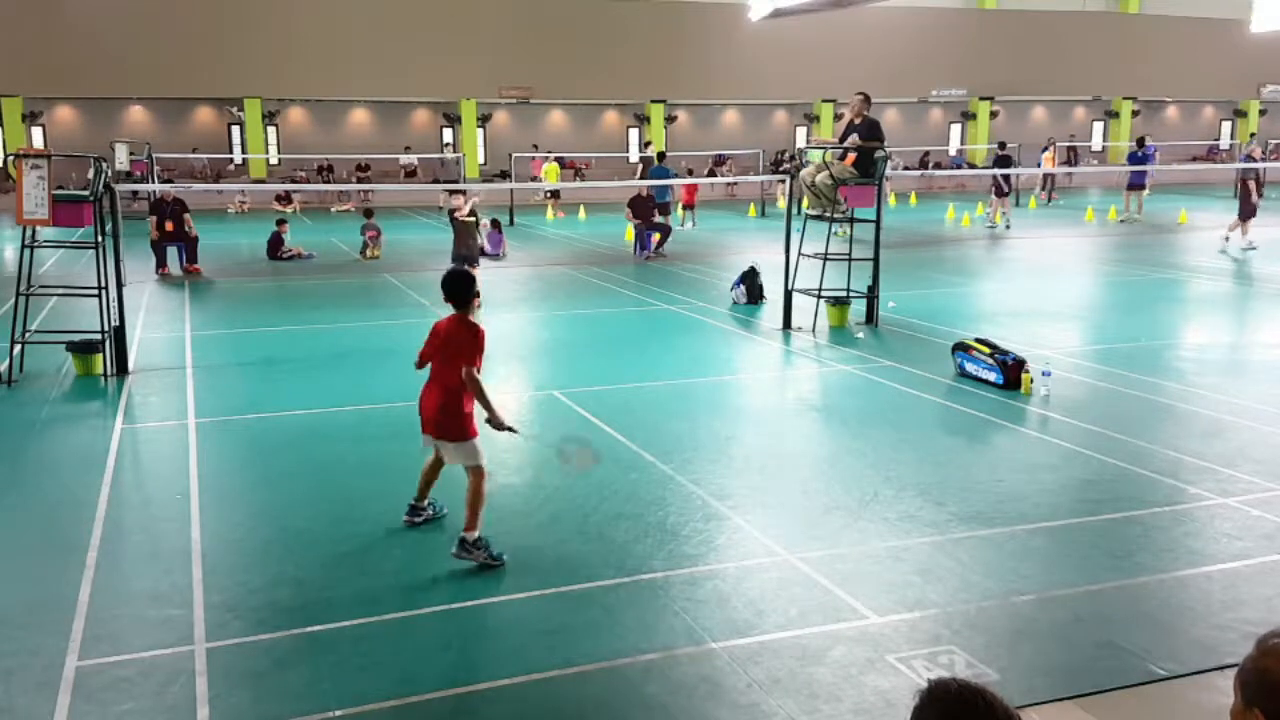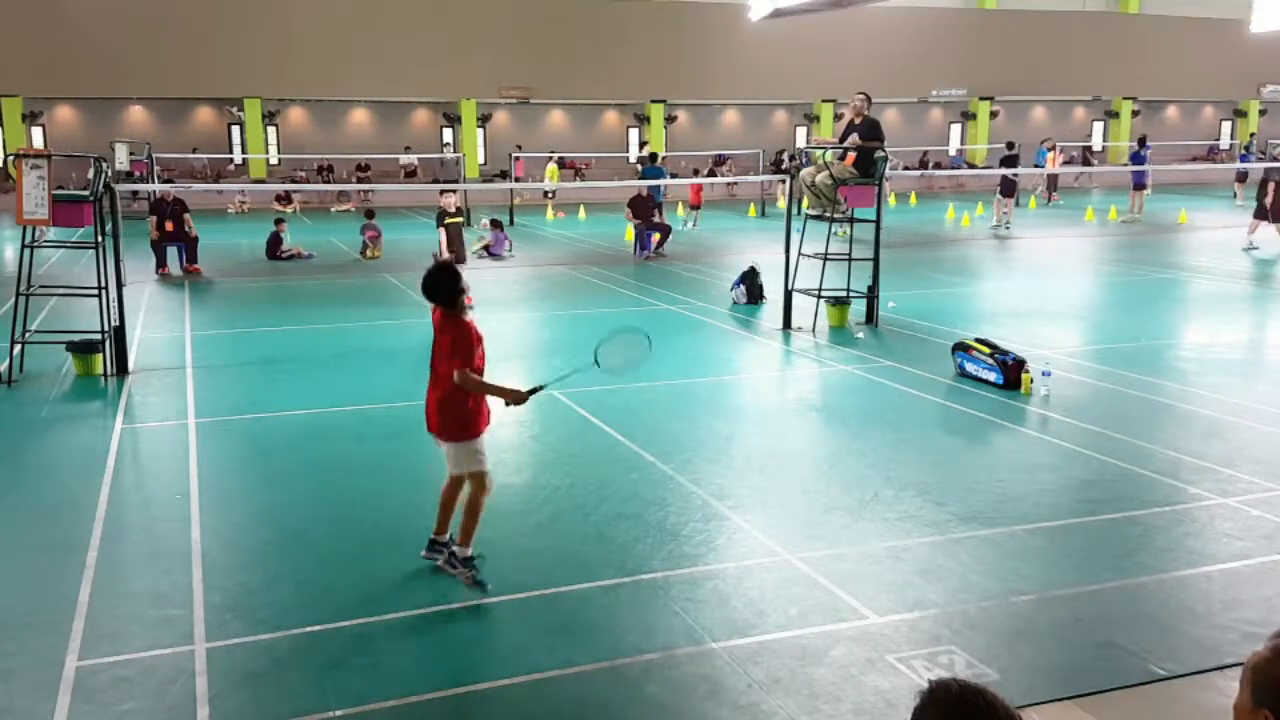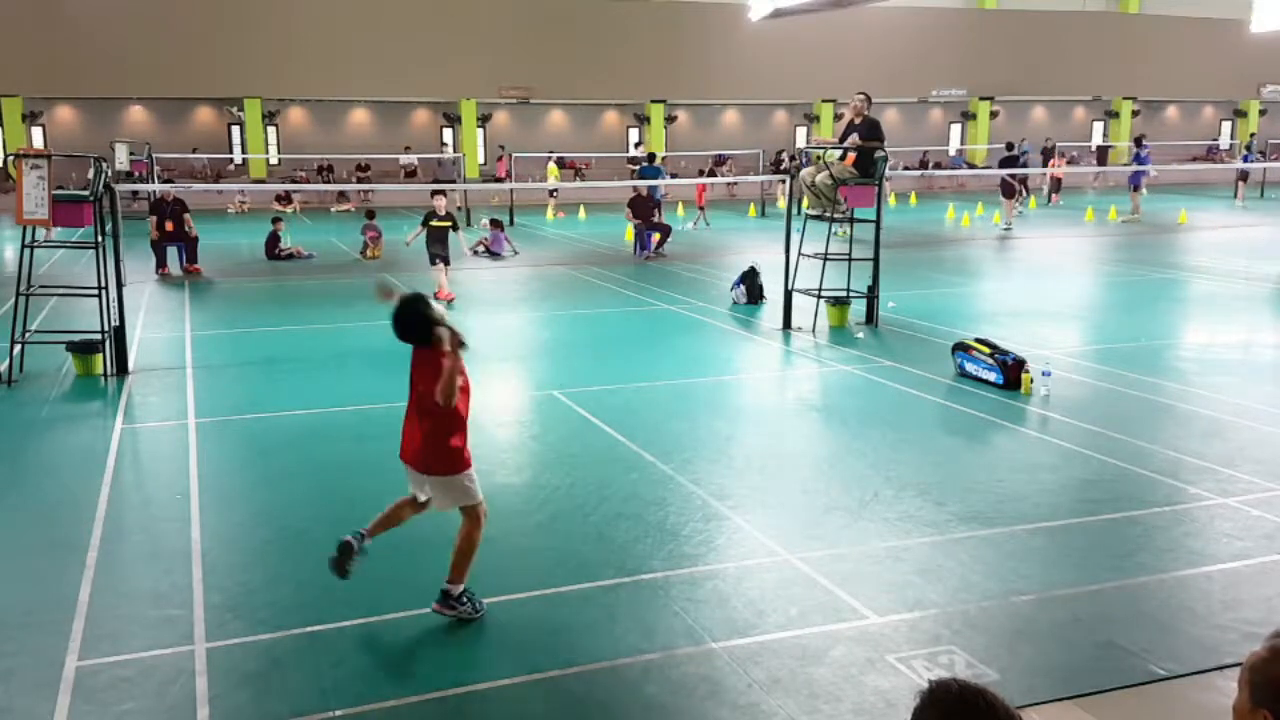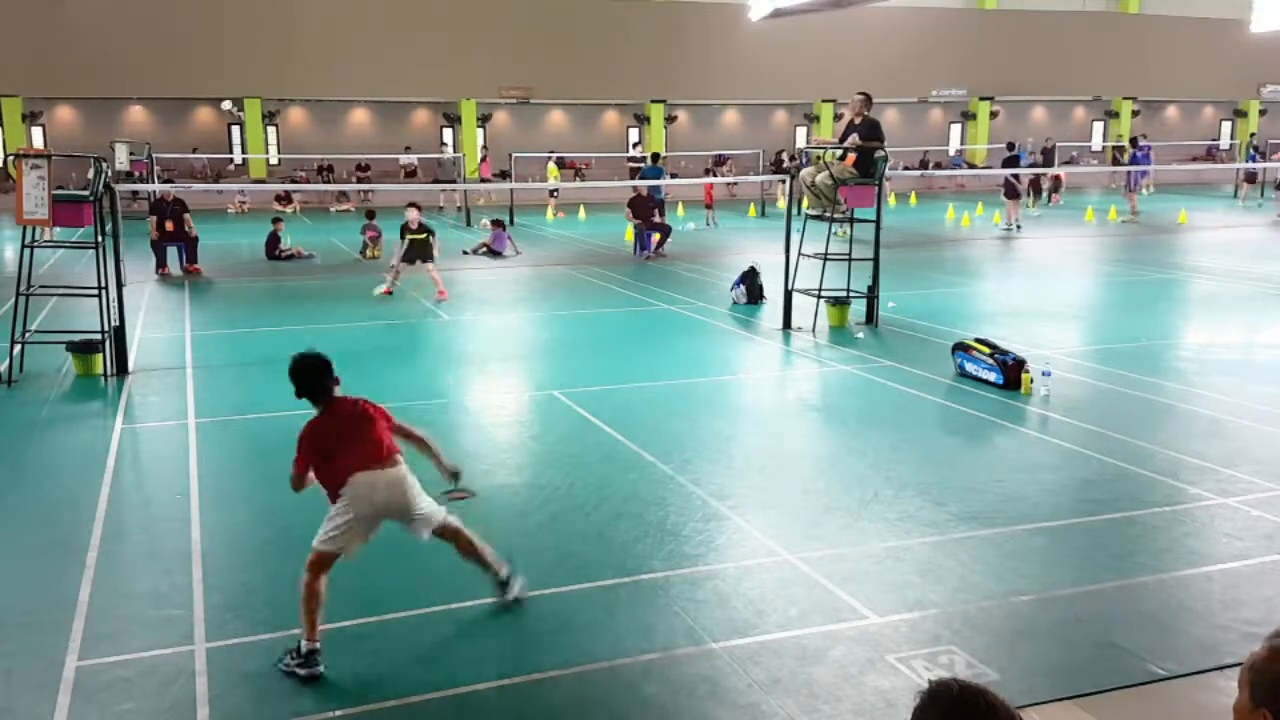
dt=0.4s
person 1, frame 1
left shoulder: (441, 327)
right shoulder: (474, 332)
left elbow: (420, 362)
right elbow: (469, 376)
right wrist: (491, 412)
left hip: (429, 407)
right hip: (453, 413)
left knee: (439, 458)
right knee: (478, 474)
left ankle: (418, 507)
right ankle: (469, 541)
person 1, frame 2
left shoulder: (440, 313)
right shoulder: (465, 330)
left elbow: (441, 275)
right elbow: (462, 379)
right wrist: (506, 392)
left hip: (439, 412)
right hip: (460, 418)
left knee: (458, 475)
right knee: (479, 484)
left ankle: (438, 542)
right ankle: (460, 555)
person 1, frame 3
left shoulder: (421, 348)
right shoulder: (441, 359)
right elbow: (446, 401)
left wrist: (395, 299)
right wrist: (455, 358)
left hip: (416, 449)
right hip: (446, 451)
left knee: (417, 503)
right knee: (475, 517)
left ankle: (357, 539)
right ankle: (452, 595)
person 1, frame 4
left shoulder: (311, 432)
right shoulder: (367, 410)
left elbow: (297, 483)
right elbow: (413, 436)
left wrist: (314, 477)
right wrist: (444, 463)
left hip: (357, 492)
right hip: (399, 482)
left knee: (316, 568)
right knee: (451, 530)
left ankle: (309, 651)
right ankle: (503, 580)
